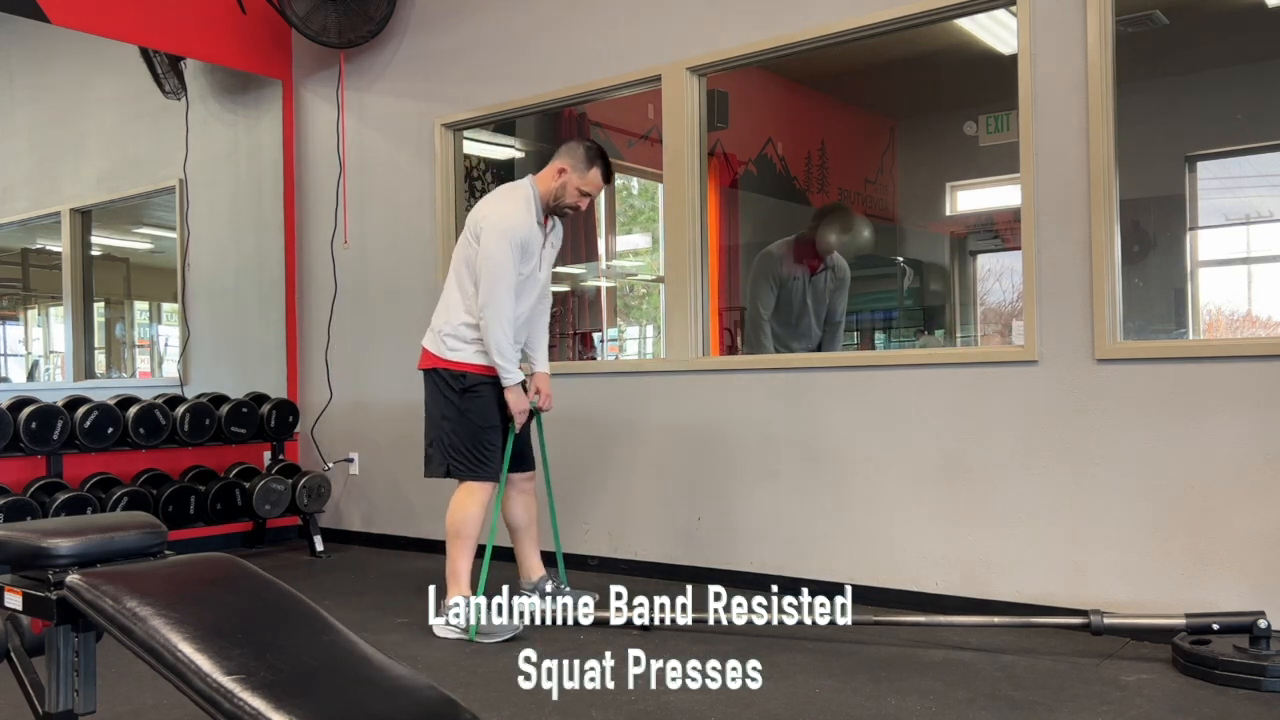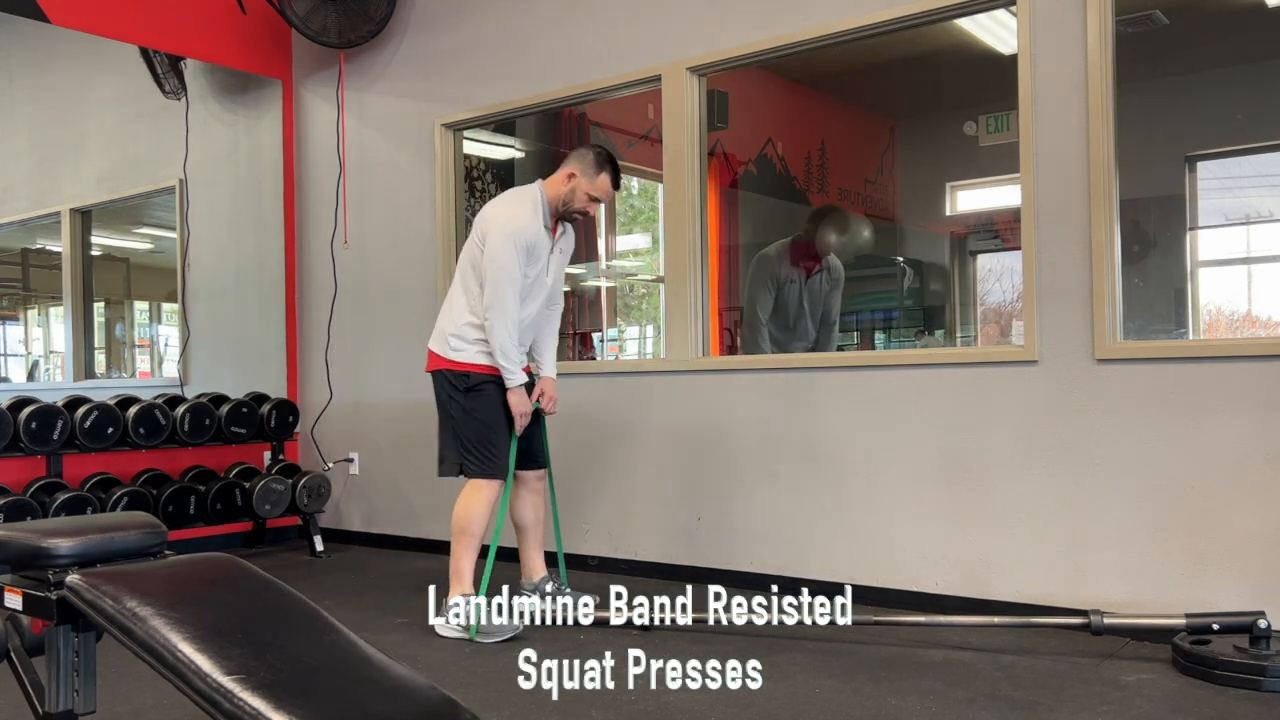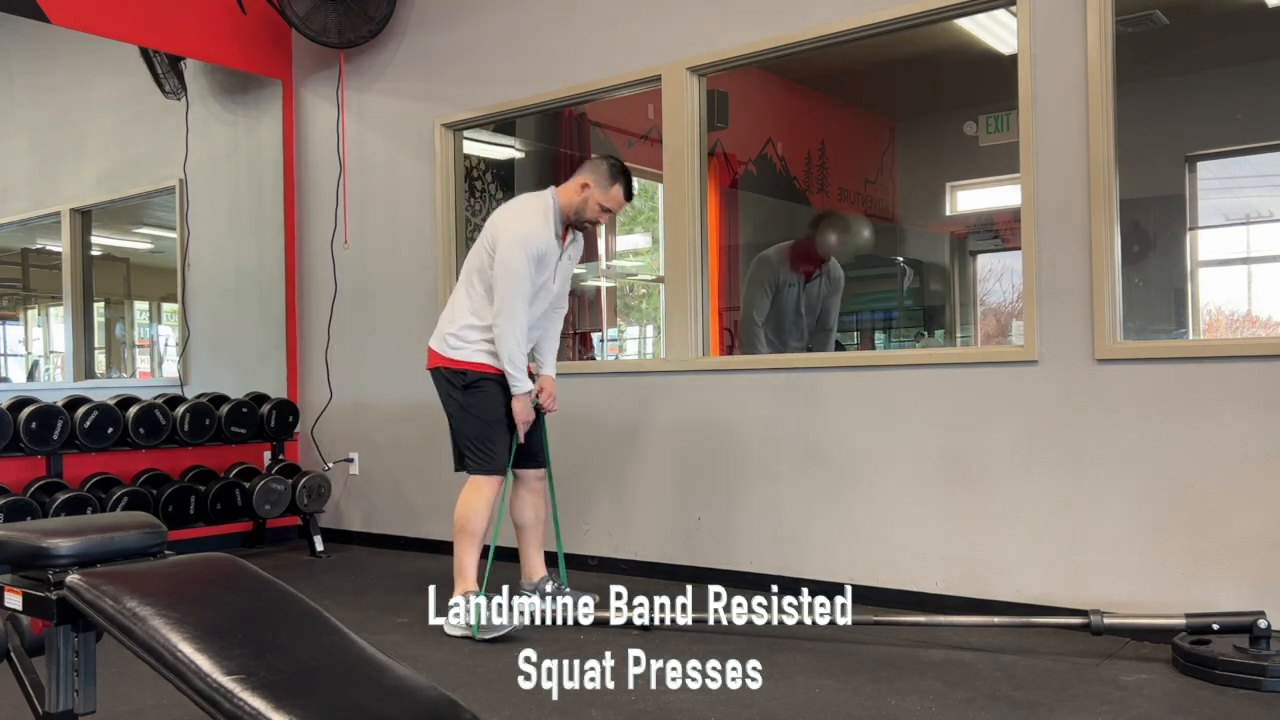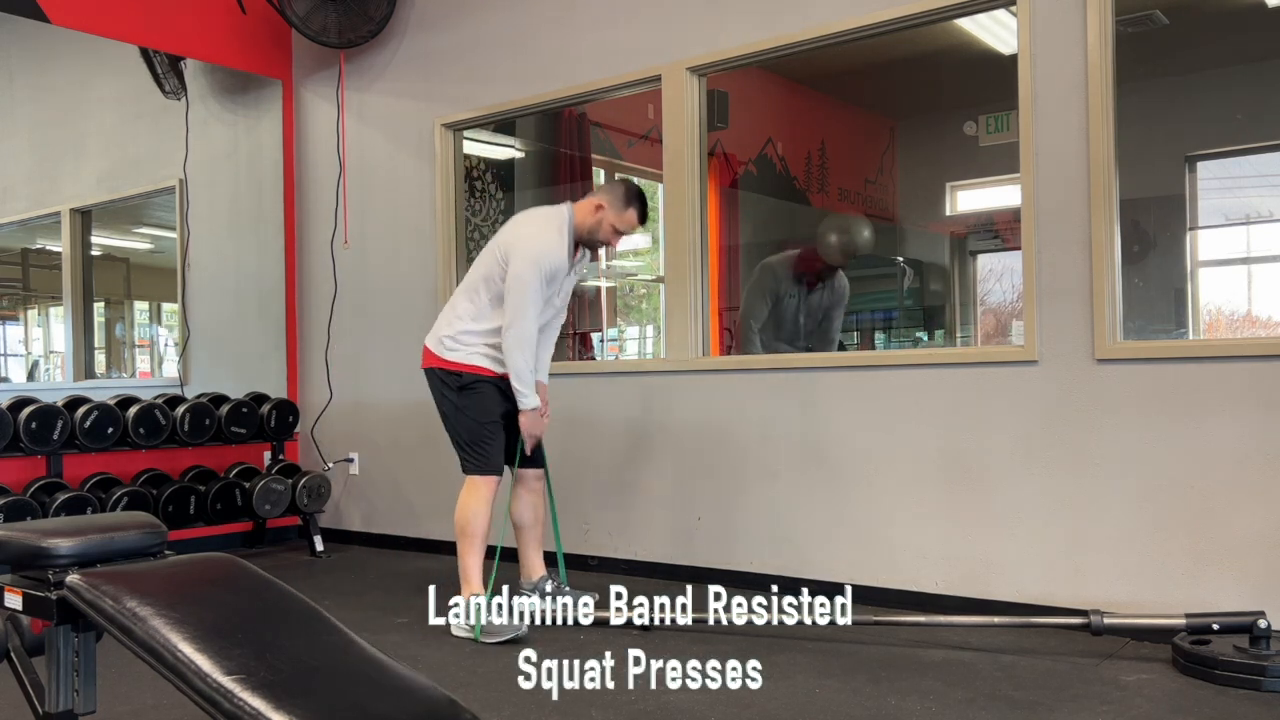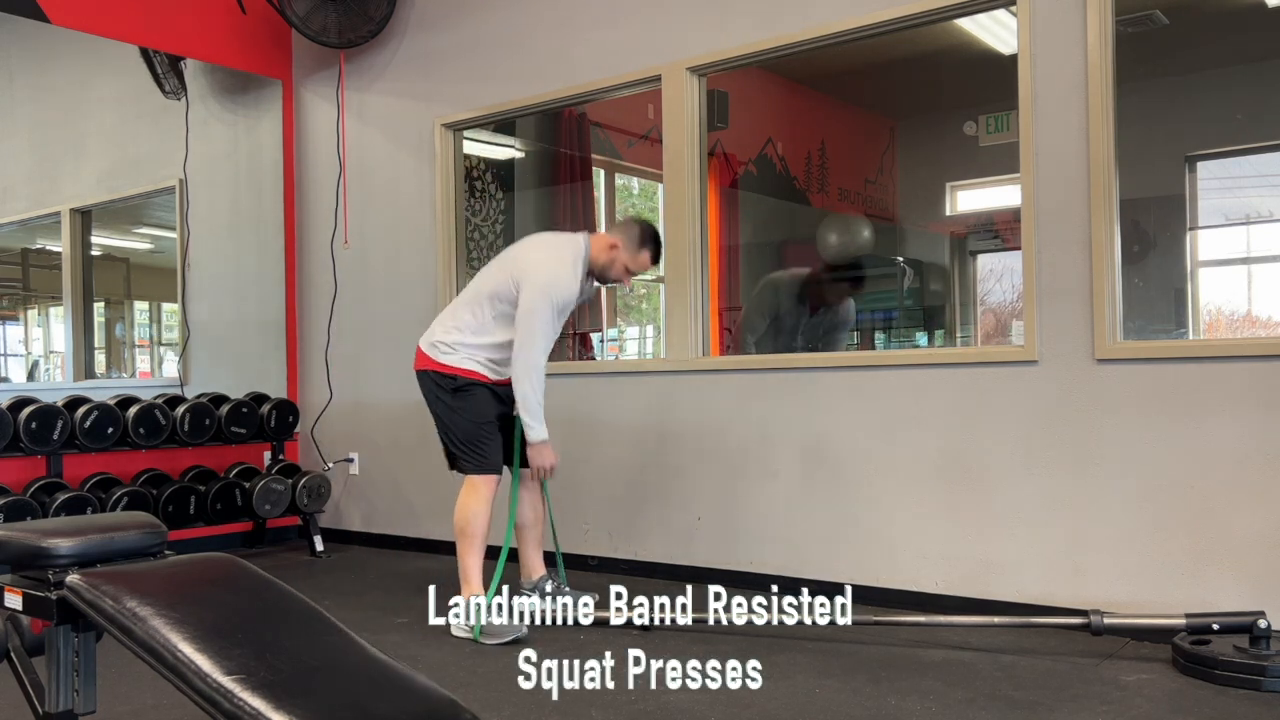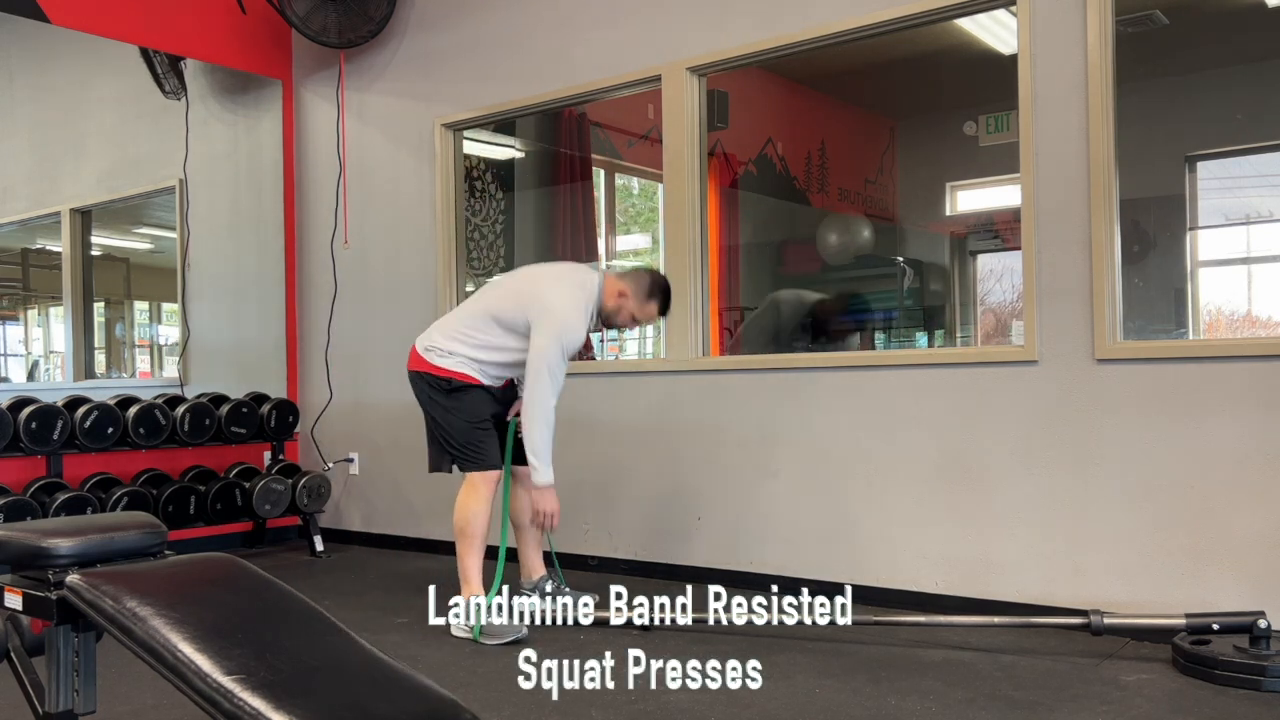
dt=0.1s
person 1, frame 1
left shoulder: (551, 223)
right shoulder: (508, 215)
right elbow: (493, 308)
left wrist: (540, 369)
right wrist: (511, 382)
left hip: (496, 364)
right hip: (462, 363)
left knee: (522, 475)
right knee: (479, 479)
left ankle: (534, 581)
right ankle: (456, 608)
person 1, frame 2
left shoulder: (564, 231)
right shoulder: (514, 218)
left elbow: (549, 305)
right elbow: (498, 309)
left wrist: (547, 373)
right wrist: (516, 383)
left hip: (510, 364)
right hip: (466, 362)
left knee: (531, 474)
right knee: (486, 476)
left ankle: (536, 583)
right ankle: (459, 604)
person 1, frame 3
left shoulder: (574, 237)
right shoulder: (525, 225)
left elbow: (554, 307)
right elbow: (507, 316)
left wrist: (546, 371)
right wrist: (519, 388)
left hip: (509, 364)
right hip: (467, 360)
left knee: (531, 473)
right knee: (488, 473)
left ankle: (537, 583)
right ankle: (464, 601)
person 1, frame 4
left shoulder: (578, 246)
right shoulder: (541, 241)
right elbow: (519, 327)
left wrist: (539, 381)
right wrist: (527, 403)
left hip: (500, 364)
right hip: (460, 361)
left knee: (530, 471)
right knee: (486, 473)
left ankle: (536, 584)
right ankle: (470, 605)
person 1, frame 5
left shoulder: (583, 271)
right shoulder: (553, 271)
right elbow: (527, 357)
left wrist: (533, 406)
right wrist: (538, 436)
left hip: (494, 368)
right hip: (451, 363)
left knee: (528, 473)
right knee: (484, 475)
left ankle: (536, 582)
right ankle: (471, 605)
person 1, frame 6
left shoulder: (588, 284)
right shoulder: (566, 312)
right elbow: (542, 403)
left wrist: (523, 396)
right wrist: (544, 482)
left hip: (485, 372)
right hip: (444, 369)
left knee: (522, 468)
right knee: (484, 473)
left ankle: (535, 582)
right ankle: (471, 609)
